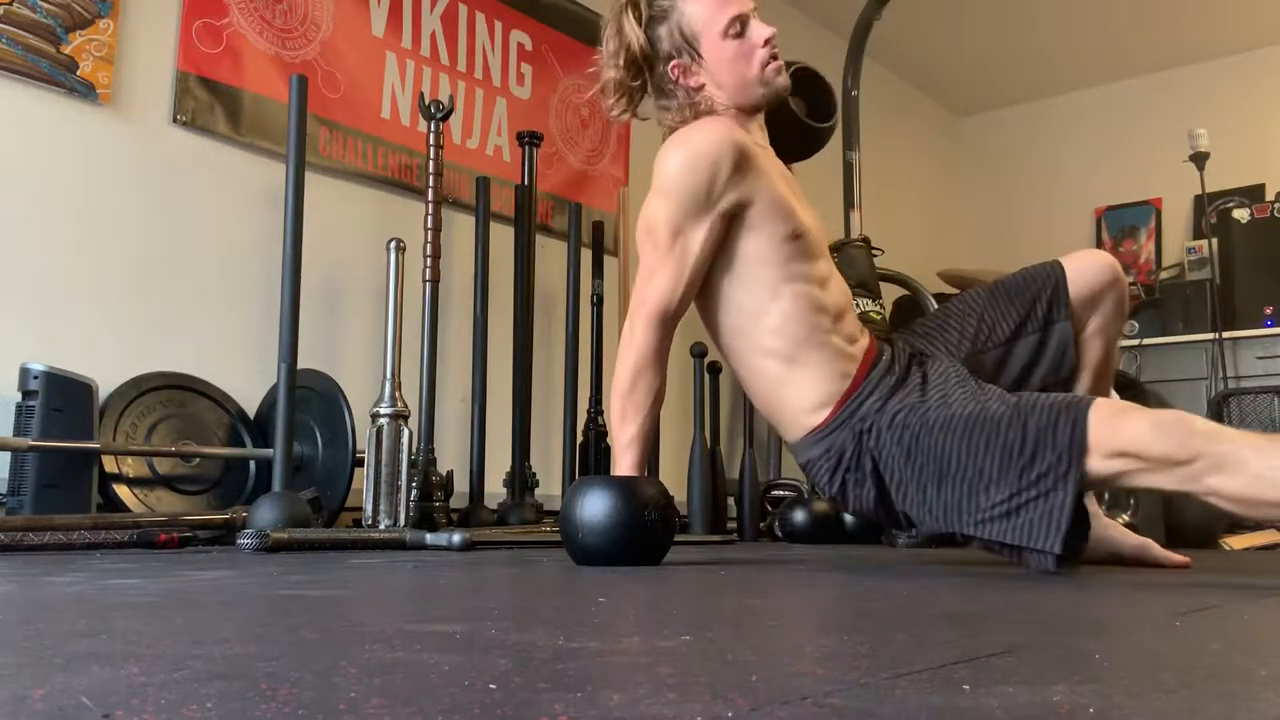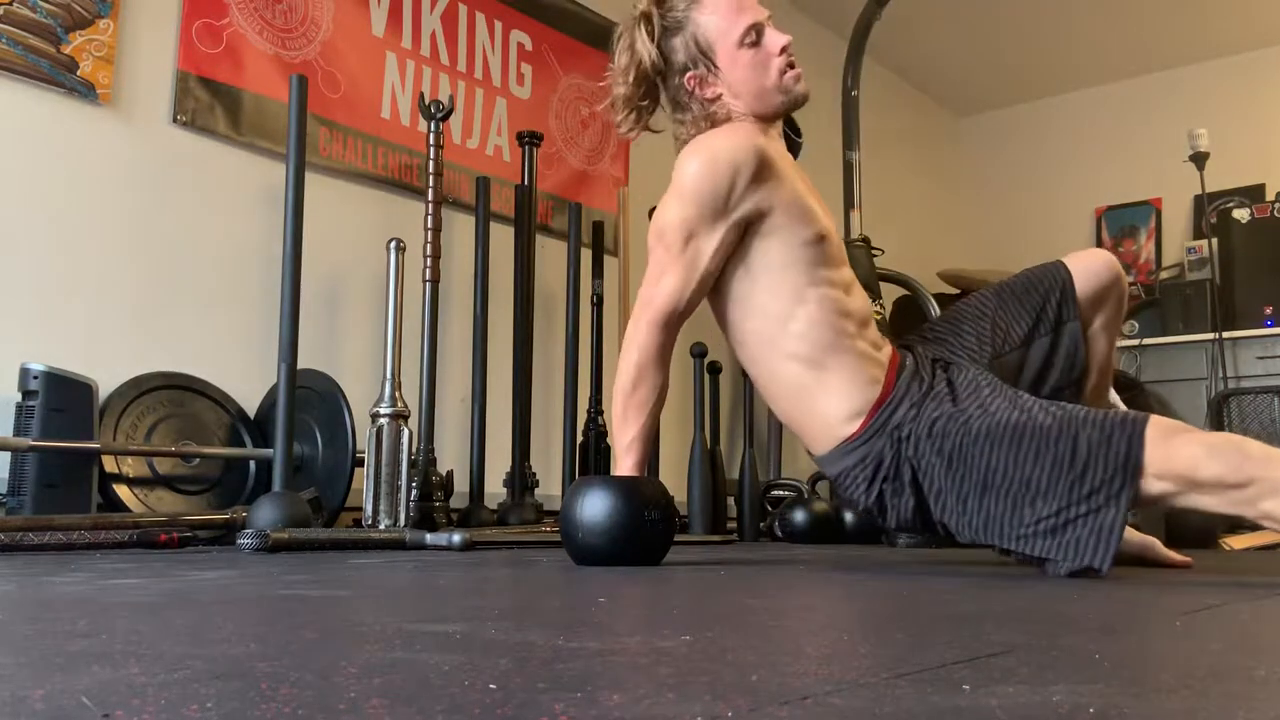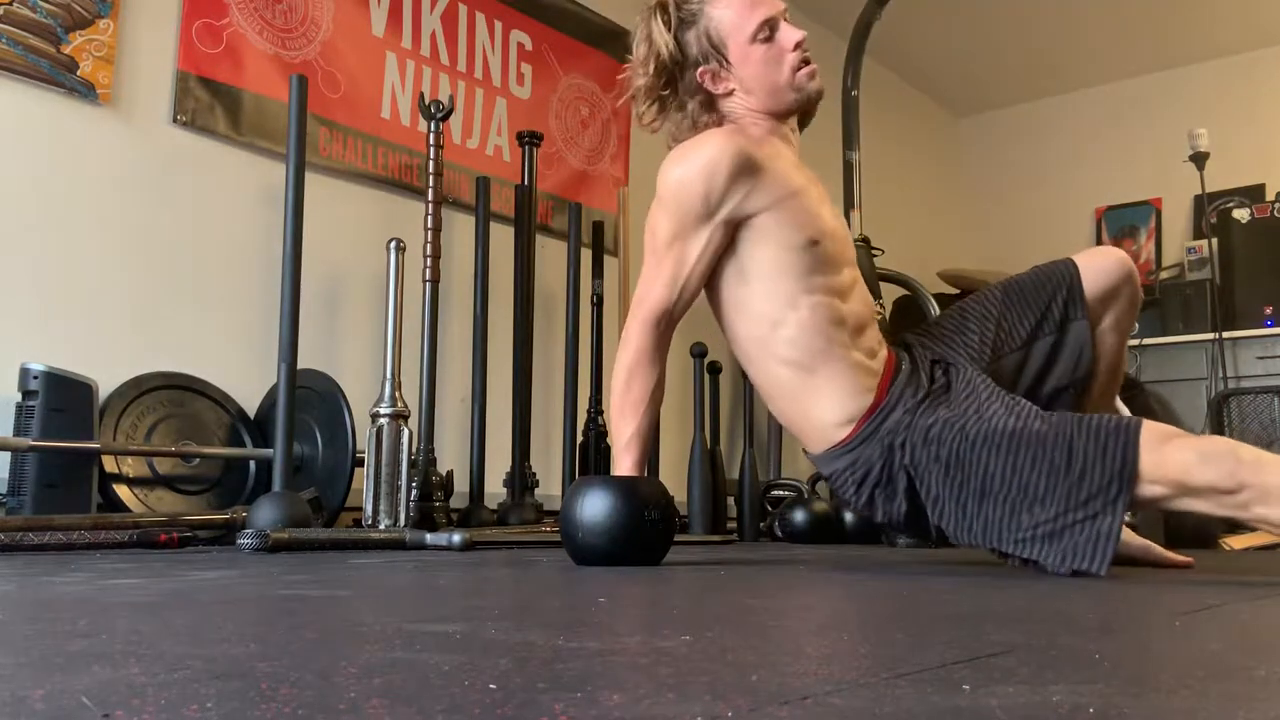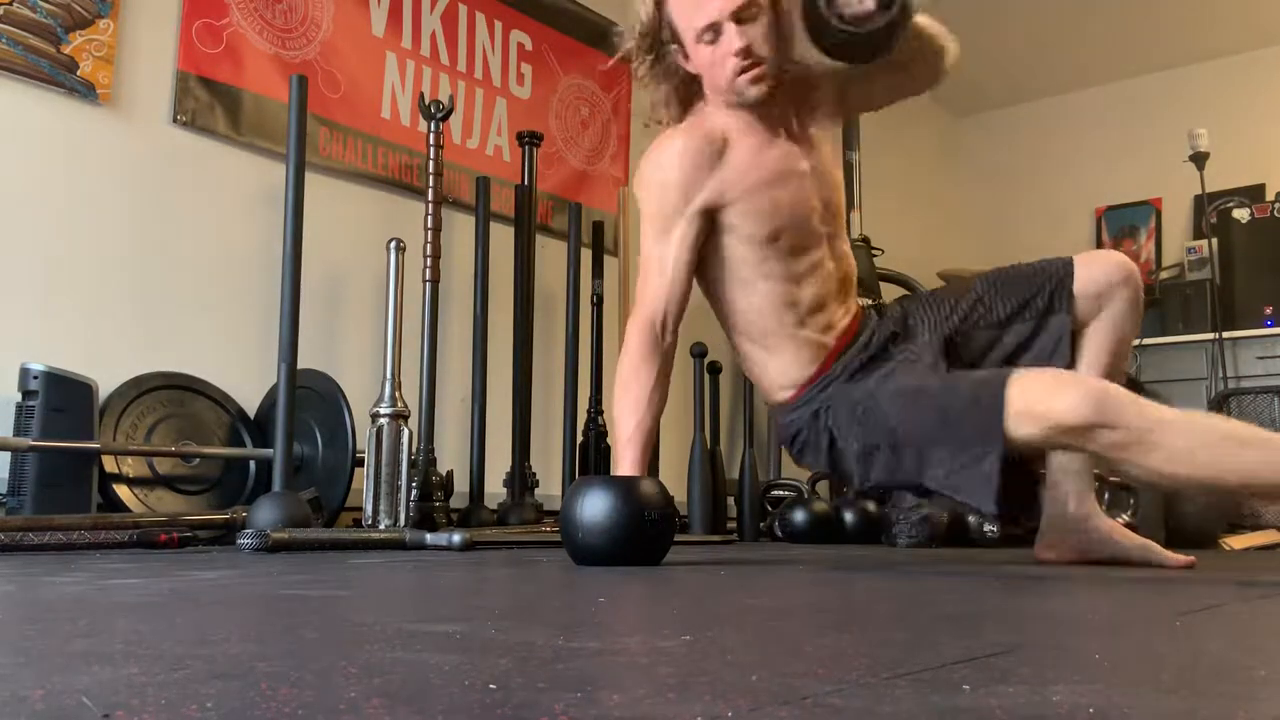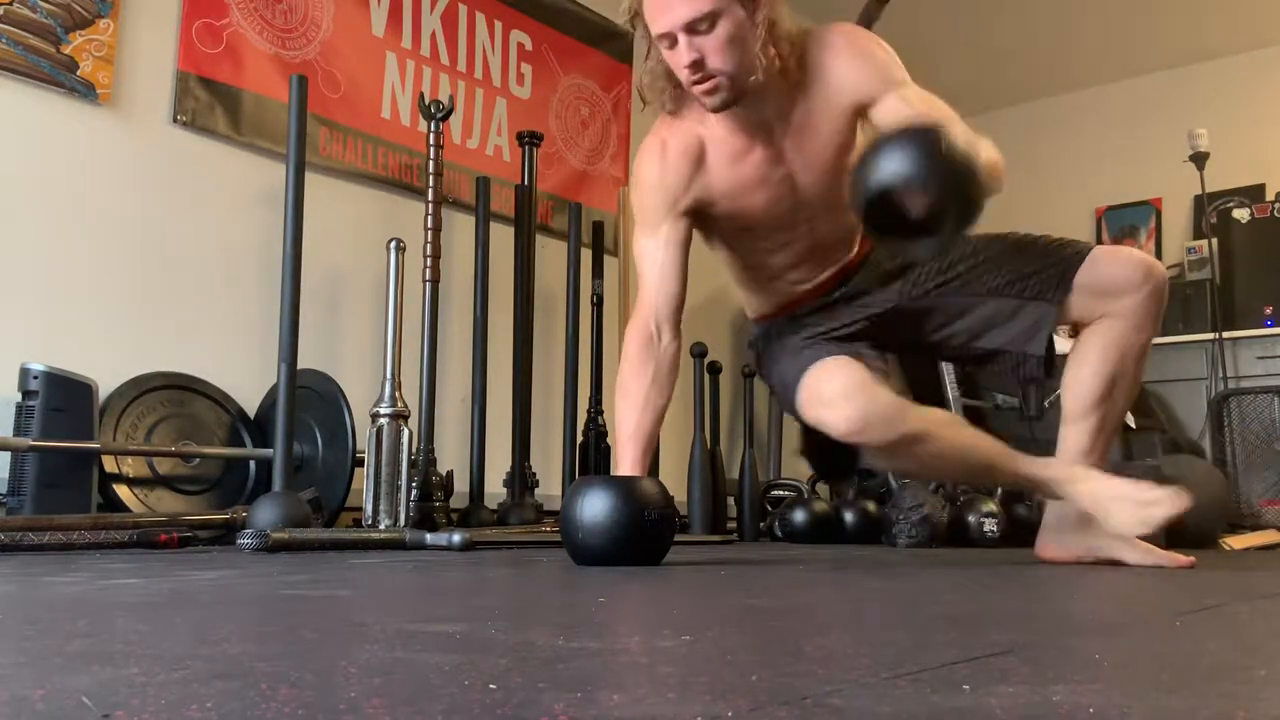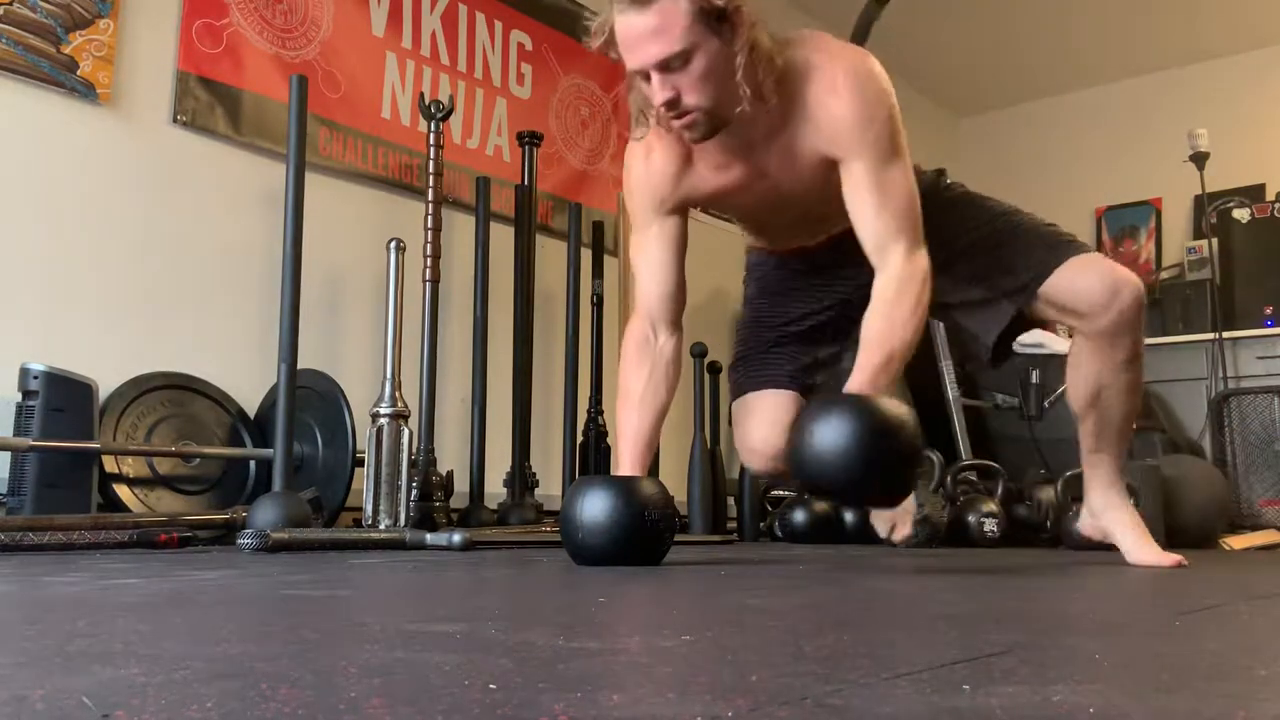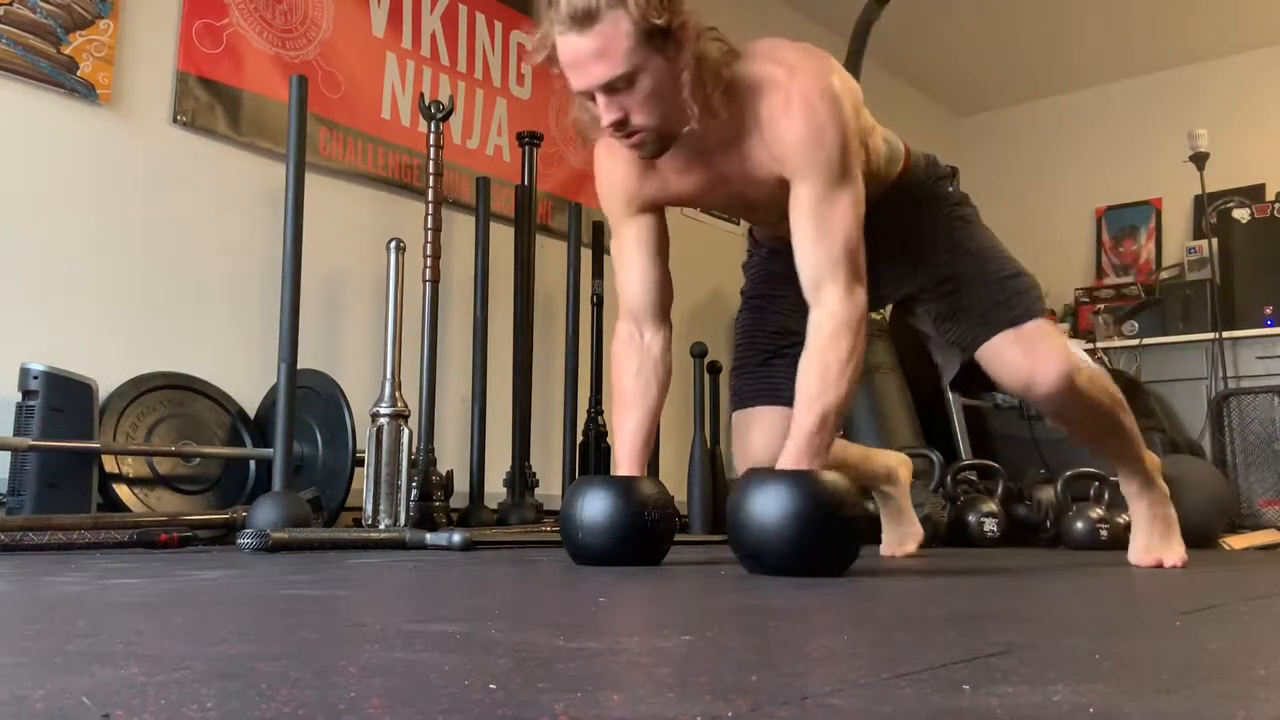
dt=0.3s
person 1, frame 1
left shoulder: (742, 152)
right shoulder: (705, 147)
right elbow: (651, 318)
right wrist: (625, 486)
left hip: (895, 370)
right hip: (871, 436)
left knee: (1095, 277)
right knee: (1150, 441)
left ankle: (1074, 517)
person 1, frame 2
left shoulder: (752, 158)
right shoulder: (726, 154)
right elbow: (654, 319)
left hip: (913, 376)
right hip: (899, 443)
left knee: (1097, 274)
right knee: (1207, 463)
left ankle: (1083, 516)
person 1, frame 3
left shoulder: (774, 141)
right shoulder: (715, 160)
right elbow: (651, 319)
left wrist: (791, 95)
right wrist: (627, 485)
left hip: (913, 373)
right hip: (896, 441)
left knee: (1110, 272)
right knee: (1199, 468)
left ankle: (1081, 515)
person 1, frame 4
left shoulder: (805, 93)
right shoulder: (689, 156)
left elbow: (935, 61)
right elbow: (651, 326)
right wrist: (626, 485)
left hip: (884, 337)
right hip: (835, 407)
left knee: (1110, 279)
right knee: (1067, 405)
left ankle: (1070, 514)
person 1, frame 5
left shoulder: (838, 57)
right shoulder: (671, 158)
left elbow: (981, 159)
right elbow: (653, 328)
left wrist: (951, 160)
left hip: (891, 265)
right hip: (796, 320)
left knee: (1134, 279)
right knee: (852, 412)
left ankle: (1066, 521)
right ankle: (1053, 482)
person 1, frame 6
left shoulder: (837, 85)
right shoulder: (656, 159)
left elbow: (907, 262)
right elbow: (654, 329)
left wrist: (863, 397)
left hip: (905, 221)
right hip: (789, 265)
left knee: (1112, 297)
right knee: (764, 450)
left ankle: (1105, 499)
person 1, frame 7
left shoulder: (797, 96)
right shoulder: (622, 162)
left elbow: (837, 300)
right elbow: (642, 326)
left wrist: (803, 465)
right wrist: (627, 486)
left hip: (904, 206)
right hip: (783, 243)
left knee: (1045, 374)
right knee: (759, 463)
left ankle: (1145, 486)
right ankle: (886, 477)
